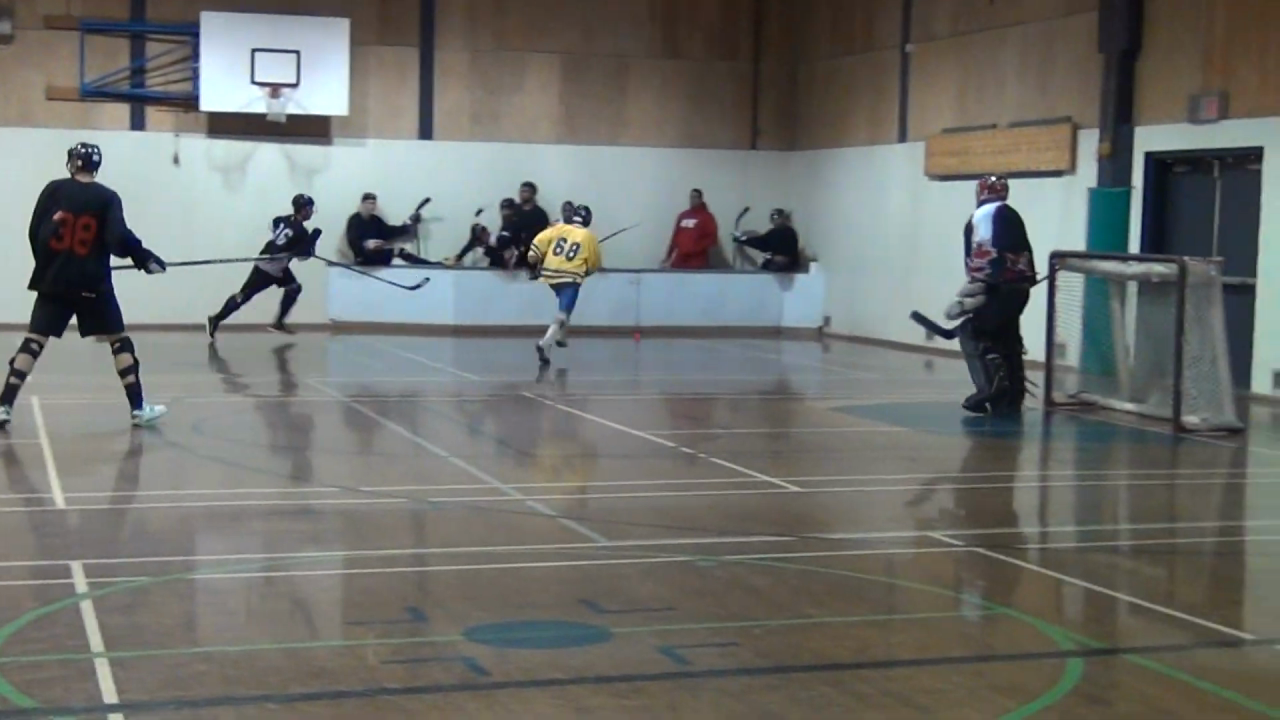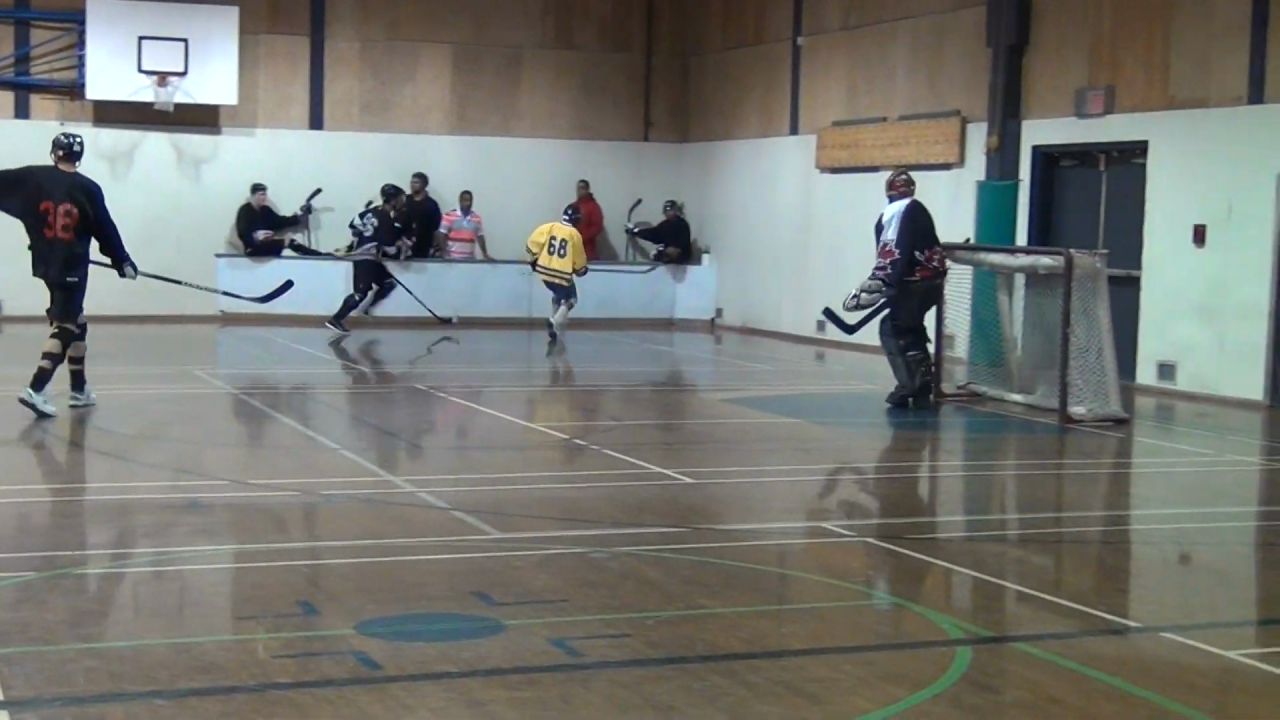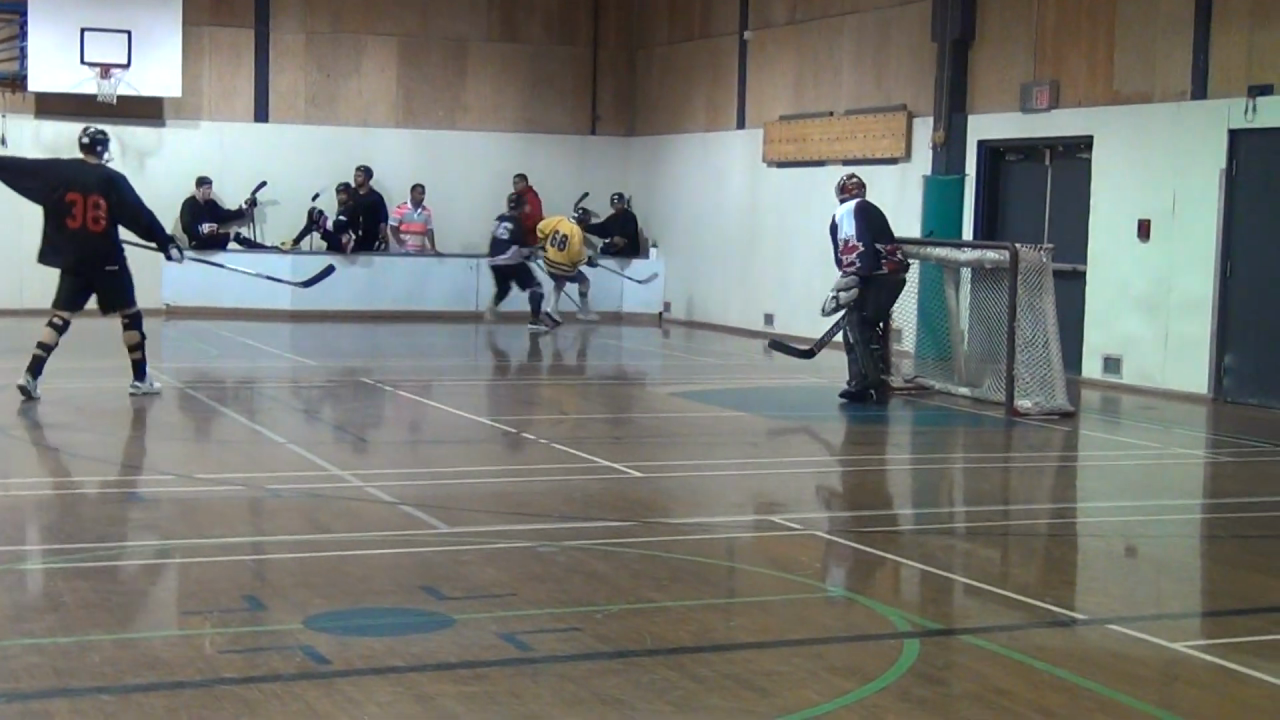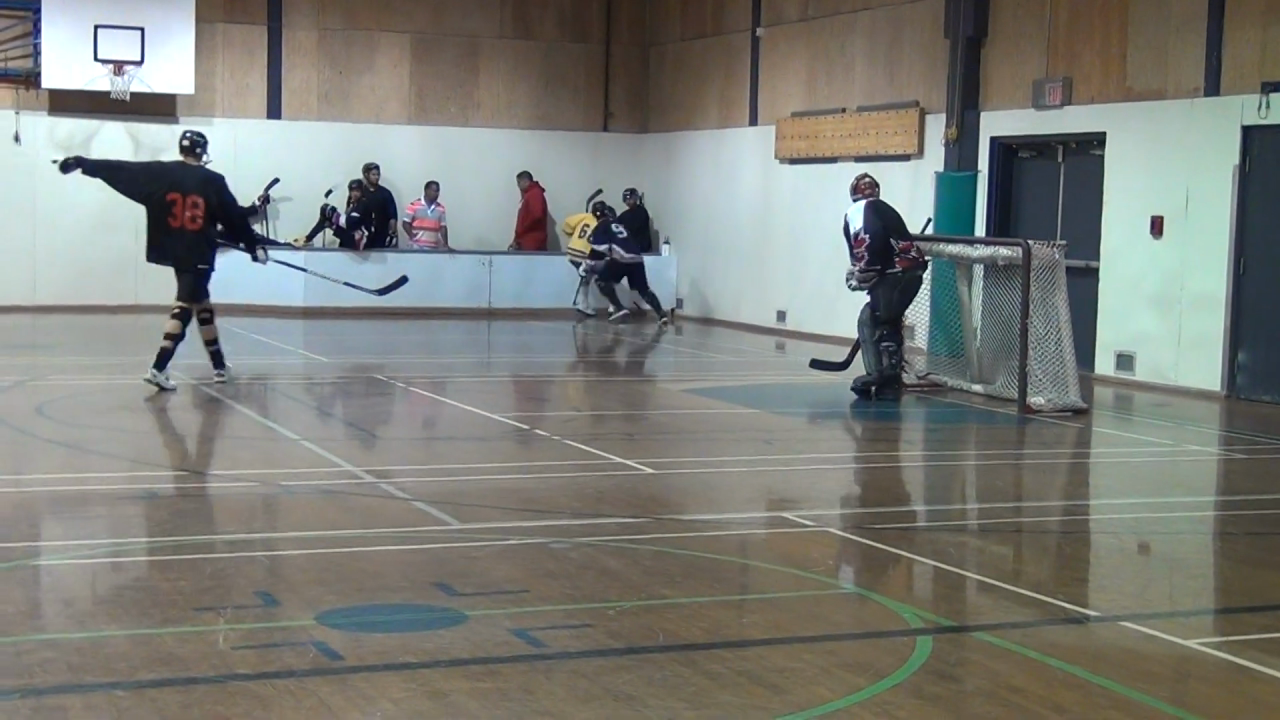
dt=0.5s
person 1, frame 1
left shoulder: (54, 190)
right shoulder: (107, 198)
left elbow: (35, 232)
right elbow: (120, 238)
left wrist: (47, 265)
right wrist: (146, 258)
left hip: (54, 279)
right hip: (91, 281)
left knee: (35, 339)
right knee: (119, 339)
right ankle: (138, 408)
person 1, frame 2
left shoulder: (35, 177)
right shoulder: (88, 188)
right elbow: (105, 230)
right wrist: (122, 261)
left hip: (47, 264)
right hip: (72, 266)
left knee: (72, 323)
right knee: (65, 329)
left ankle: (79, 390)
right ankle: (35, 390)
person 1, frame 3
left shoulder: (60, 172)
right shoulder: (113, 179)
right elbow: (139, 215)
right wrist: (167, 243)
left hip: (72, 259)
right hip: (107, 258)
left knee: (61, 315)
right knee: (130, 314)
left ankle: (32, 375)
right ankle: (140, 379)
person 1, frame 4
left shoulder: (162, 172)
right shoulder: (213, 180)
left elbow: (121, 169)
right elbow: (234, 217)
left wrist: (83, 162)
right wrist: (254, 245)
left hip: (175, 252)
right hip: (199, 254)
left knee: (203, 306)
right knee: (183, 310)
left ankle: (219, 367)
right ankle: (158, 368)
person 2, frame 1
left shoulder: (985, 214)
right shoulder: (1011, 215)
left elbow: (985, 255)
left wrist: (972, 291)
left hip: (1001, 287)
right hip: (1019, 285)
left knee: (974, 334)
right knee: (1005, 338)
left ankle: (993, 394)
right ankle: (1010, 395)
person 2, frame 2
left shoulder: (896, 212)
right shoulder: (918, 210)
left elbow: (891, 254)
left wrist: (870, 288)
left hip: (914, 282)
right hip: (930, 280)
left knee: (895, 331)
right knee: (908, 330)
left ankle: (914, 390)
right ankle: (920, 383)
person 2, frame 3
left shoulder: (847, 211)
right shoulder: (870, 210)
left elbow: (854, 249)
left wrist: (844, 287)
right wrist: (853, 285)
left hip: (880, 276)
right hip: (891, 274)
left knee: (859, 324)
right knee: (867, 325)
left ankle: (870, 383)
right ankle: (876, 383)
person 2, frame 4
left shoulder: (858, 210)
right shoulder: (884, 209)
left elbow: (868, 239)
left wrist: (864, 273)
left hip: (896, 274)
right hip: (909, 271)
left knee: (871, 321)
right knee: (887, 323)
left ankle: (879, 377)
right ankle: (890, 380)
